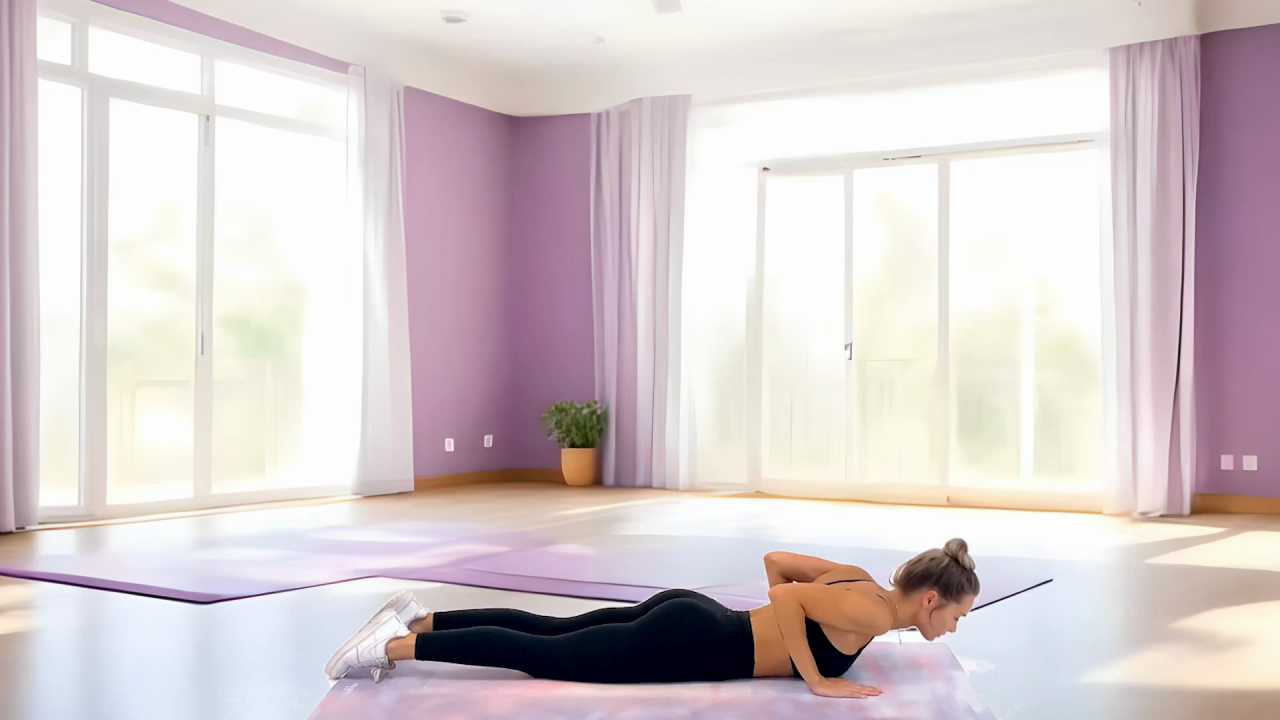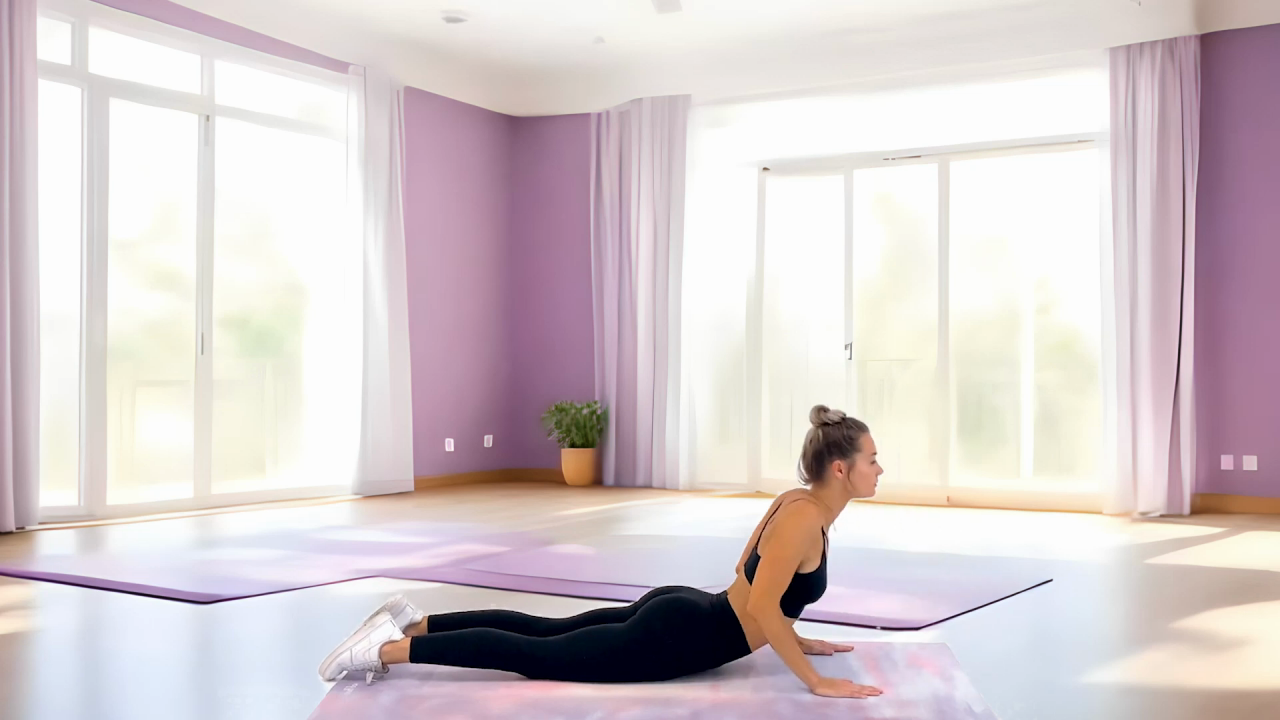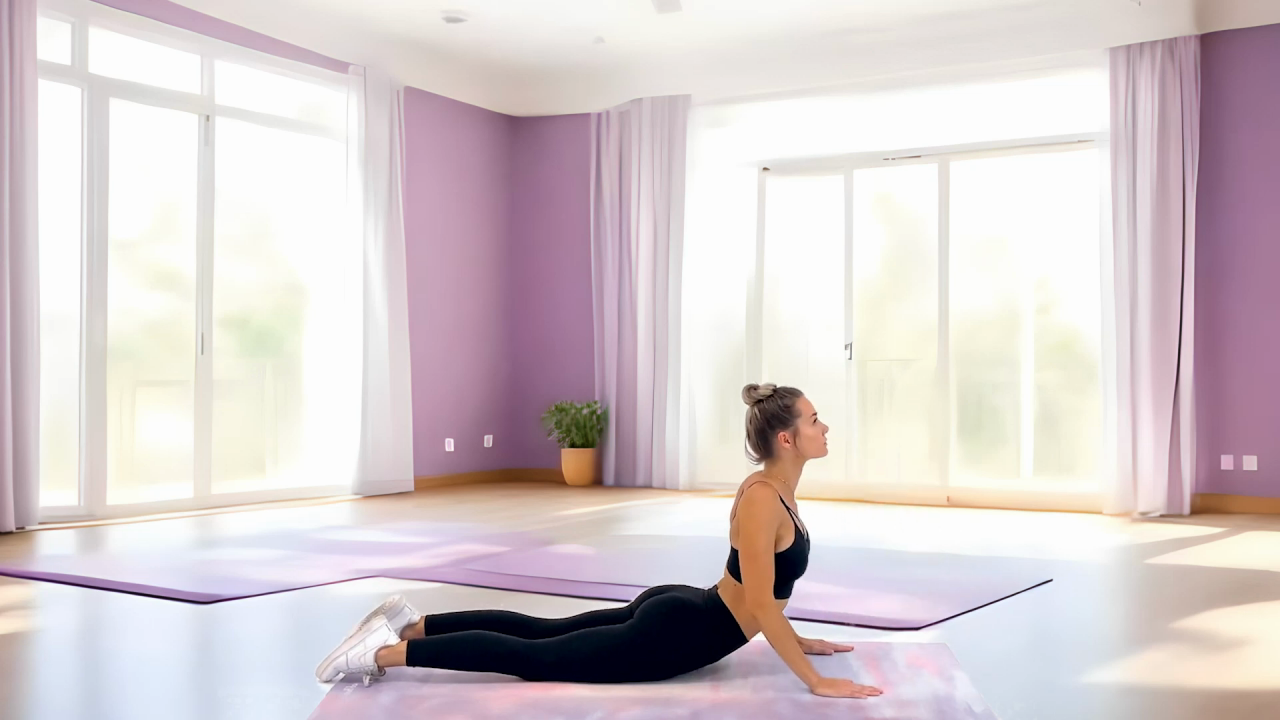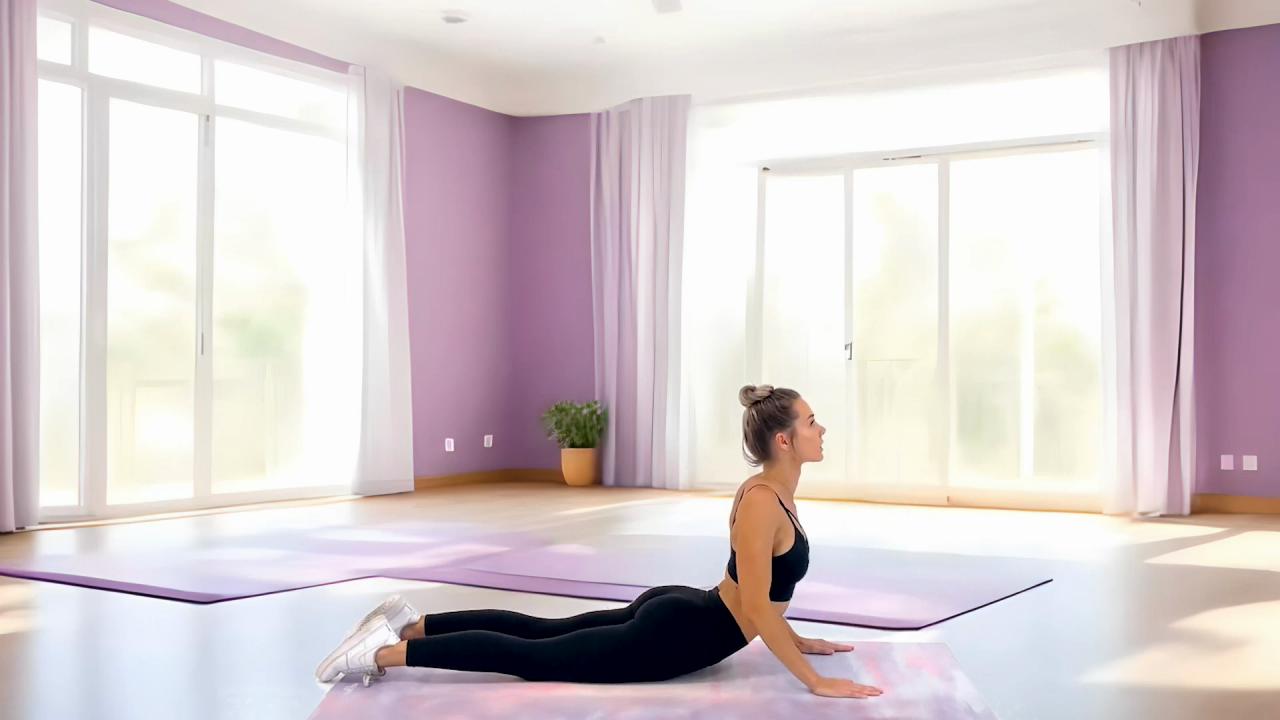
dt=1s
person 1, frame 1
left shoulder: (862, 582)
right shoulder: (872, 614)
left elbow: (775, 560)
right elbow: (789, 596)
right wrist: (814, 677)
left hip: (687, 618)
right hip: (686, 646)
left knee: (546, 632)
right knee: (539, 655)
left ankle: (417, 618)
right ankle: (397, 645)
person 1, frame 2
left shoulder: (797, 501)
right shoulder: (806, 518)
right elbow: (761, 607)
left wrist: (794, 638)
right wrist: (815, 680)
left hip: (678, 612)
right hip: (675, 639)
left knee: (541, 632)
right knee: (533, 656)
left ankle: (412, 624)
right ankle: (389, 649)
person 1, frame 3
left shoulder: (776, 489)
right shoulder: (762, 498)
left elbow: (763, 590)
right elbow: (760, 604)
left wrist: (800, 641)
right wrist: (817, 680)
left hip: (676, 612)
right hip: (673, 636)
left knee: (540, 632)
right knee: (532, 658)
left ankle: (409, 625)
right ankle: (386, 650)
person 1, frame 4
left shoulder: (773, 491)
right shoulder: (763, 502)
left elbow: (762, 591)
right elbow: (756, 608)
left wrist: (799, 641)
right wrist: (816, 680)
left hip: (677, 613)
right hip: (675, 636)
left knee: (541, 632)
right knee: (531, 658)
left ankle: (410, 624)
right ankle: (386, 651)
